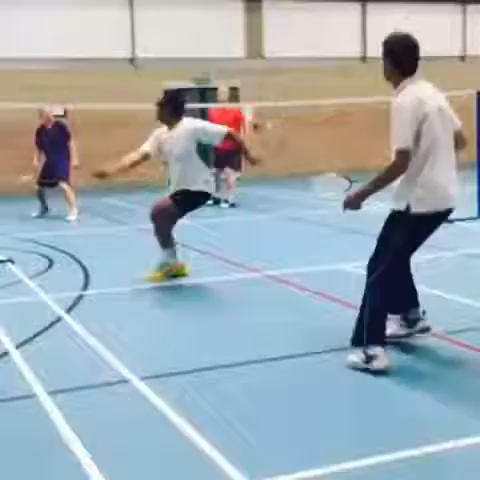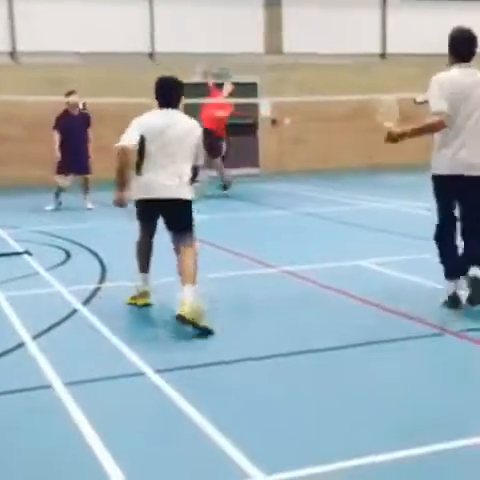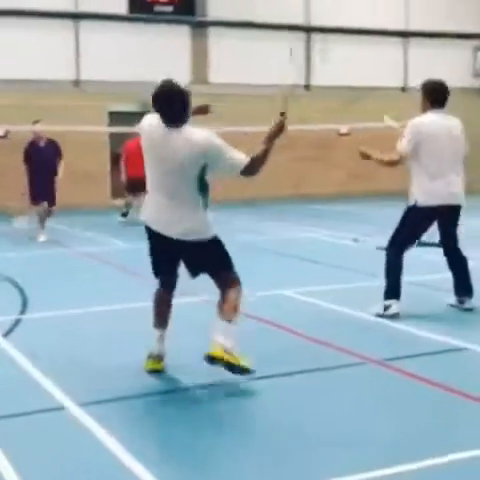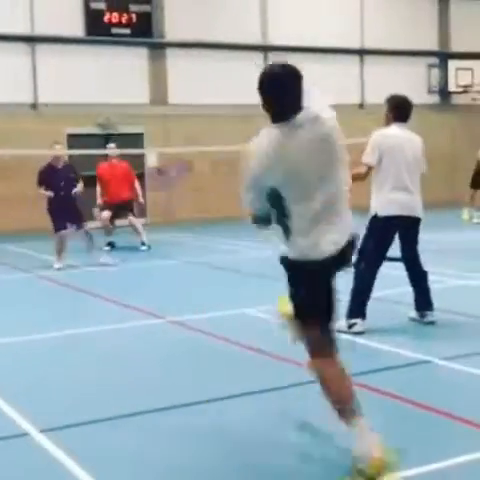
dt=0.7s
person 1, frame 1
left shoulder: (195, 127)
right shoulder: (160, 134)
left elbow: (230, 134)
right elbow: (138, 155)
left wrist: (248, 155)
right wrist: (111, 170)
left hip: (198, 189)
right hip: (181, 189)
left knee: (158, 213)
right knee: (164, 222)
left ankle: (168, 262)
right ankle: (175, 265)
person 1, frame 2
left shoulder: (143, 122)
right shoulder: (193, 126)
left elbow: (125, 152)
right elbow: (196, 167)
left wrist: (122, 189)
left hip: (147, 191)
right hip: (179, 193)
left knee: (146, 235)
right knee: (186, 247)
left ankle: (143, 290)
right ankle: (188, 305)
person 1, frame 3
left shoulder: (148, 127)
right shoulder: (204, 142)
right elbow: (249, 169)
left wrist: (172, 97)
right wrist: (272, 138)
left hip: (157, 225)
right hip: (194, 230)
left knee: (165, 287)
right knee: (230, 285)
left ankle: (156, 353)
right ankle: (222, 343)
person 1, frame 4
left shoulder: (262, 153)
right shoulder: (323, 121)
left elbow: (260, 217)
left hip: (307, 253)
right hip: (342, 240)
left knee: (321, 351)
right ankle: (309, 319)
person 2, frame 1
left shoulder: (405, 101)
right shoulder: (432, 92)
left elbow: (401, 161)
right elbow: (460, 140)
left wrist: (363, 193)
left hip: (420, 199)
right hip: (442, 196)
left knee: (380, 269)
right knee: (396, 256)
left ankle: (372, 348)
right ankle: (411, 315)
person 2, frame 2
left shoulder: (442, 80)
left elbow: (438, 121)
left wrist: (402, 133)
left hip: (446, 166)
left knee: (446, 227)
left ankle: (455, 281)
person 2, frame 3
left shoulder: (417, 124)
right shoulder: (457, 125)
left elbow: (396, 159)
left wrist: (372, 156)
left hip: (426, 198)
right hip: (454, 197)
left knee: (396, 247)
right knee: (451, 246)
left ankle: (391, 301)
right ankle: (465, 296)
person 2, frame 4
left shoulder: (381, 135)
right shoulder: (417, 140)
left elbow: (364, 172)
right elbow: (419, 173)
left hip: (387, 209)
right hip: (412, 209)
left knee: (366, 263)
right knee: (412, 259)
left ankle: (355, 319)
right ankle: (425, 310)
